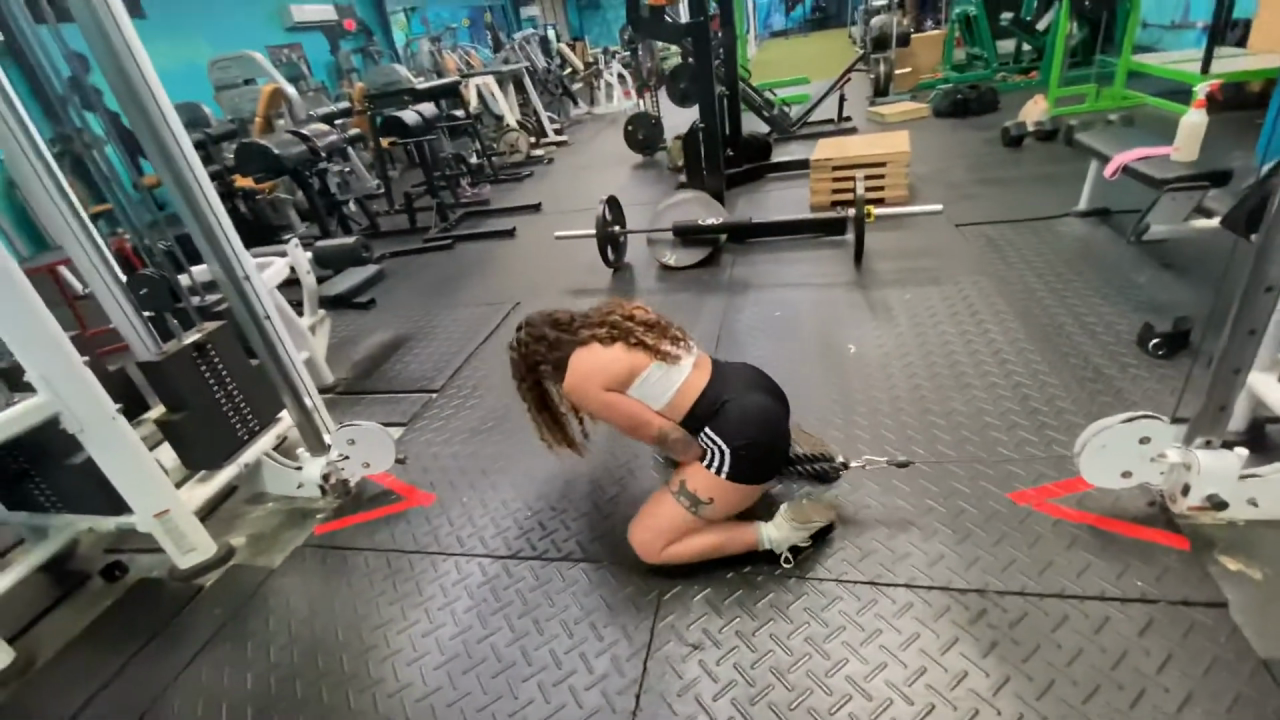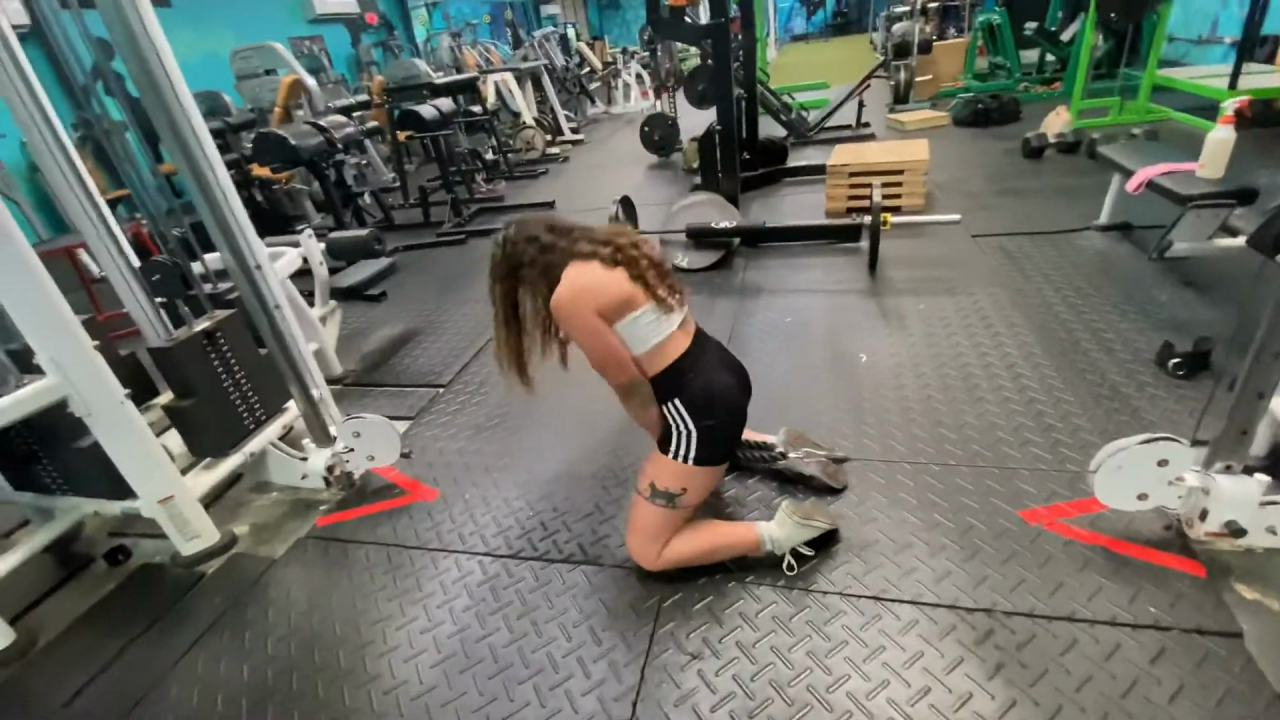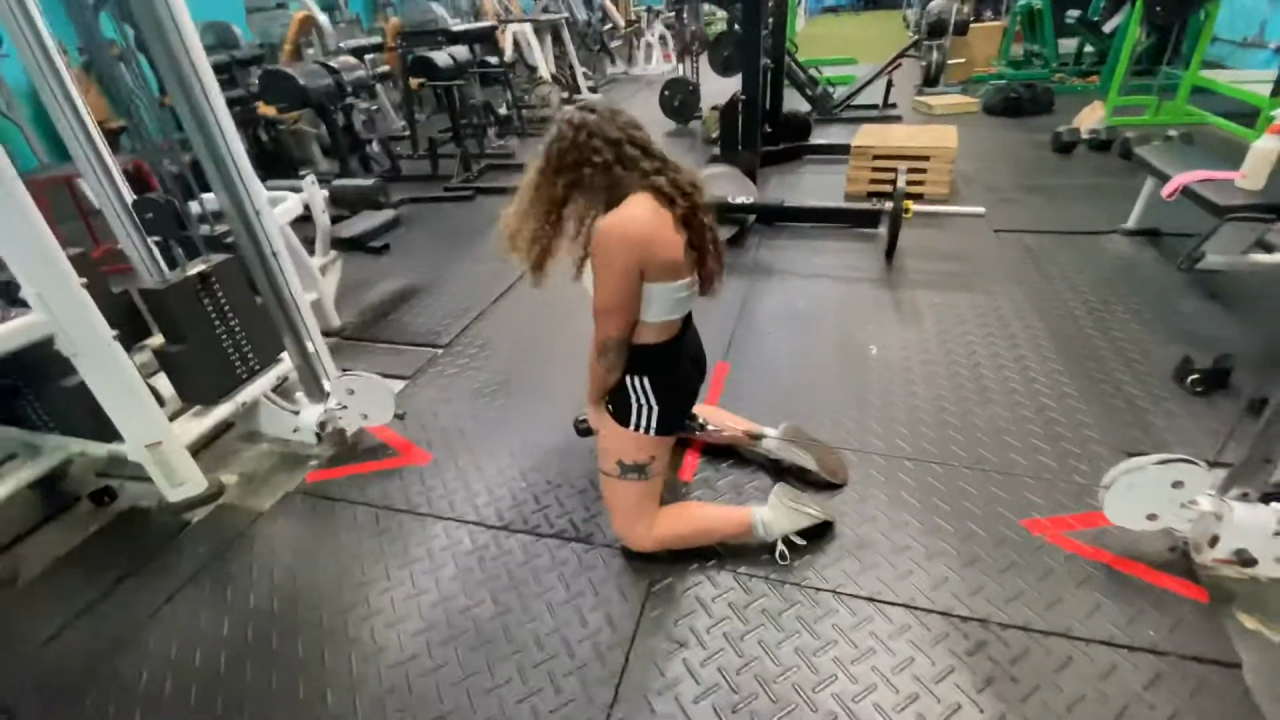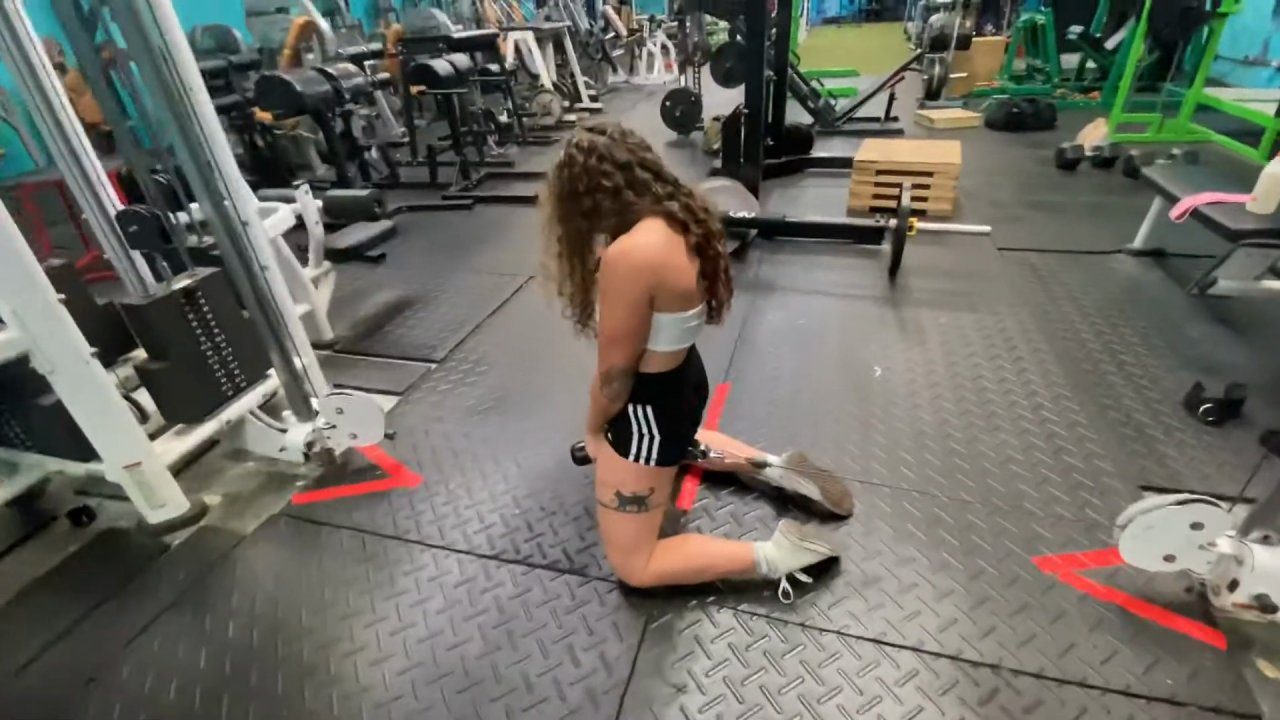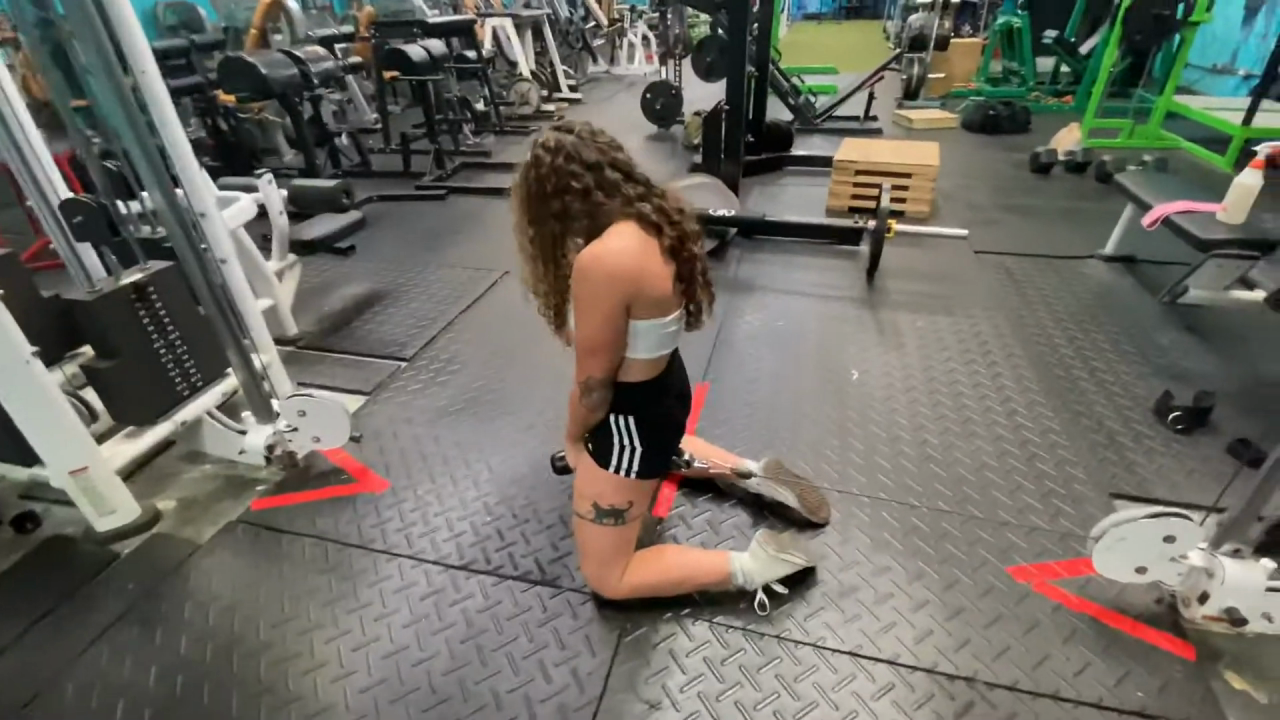
dt=0.3s
person 1, frame 1
left shoulder: (580, 381)
right shoulder: (613, 318)
left elbow: (661, 434)
left wrist: (709, 467)
left hip: (747, 438)
right hip: (755, 389)
left knee: (646, 542)
left ankle: (775, 532)
right ankle: (780, 442)
person 1, frame 2
left shoulder: (570, 294)
right shoulder: (611, 250)
left elbow: (628, 383)
left wrist: (663, 437)
left hip: (698, 401)
right hip: (720, 371)
left knee: (647, 549)
left ankle: (777, 532)
person 1, frame 3
left shoulder: (618, 228)
right shoulder: (668, 192)
left elbow: (611, 337)
left wrist: (595, 402)
left hip: (647, 379)
right hip: (679, 354)
left knee: (636, 531)
right knee: (679, 415)
left ankle: (772, 518)
right ankle: (773, 439)
person 1, frame 4
left shoulder: (630, 254)
right shoulder: (678, 216)
left elbow: (615, 368)
left wrist: (593, 429)
left hip: (649, 407)
right hip: (680, 382)
left knee: (633, 566)
right knee: (678, 444)
left ankle: (775, 555)
right ankle: (776, 469)
person 1, frame 5
left shoulder: (601, 261)
right shoulder: (652, 217)
left elbow: (593, 379)
left wrist: (573, 439)
left hip: (631, 417)
right hip: (662, 390)
left knee: (608, 578)
left ankle: (751, 567)
right ankle: (754, 474)
